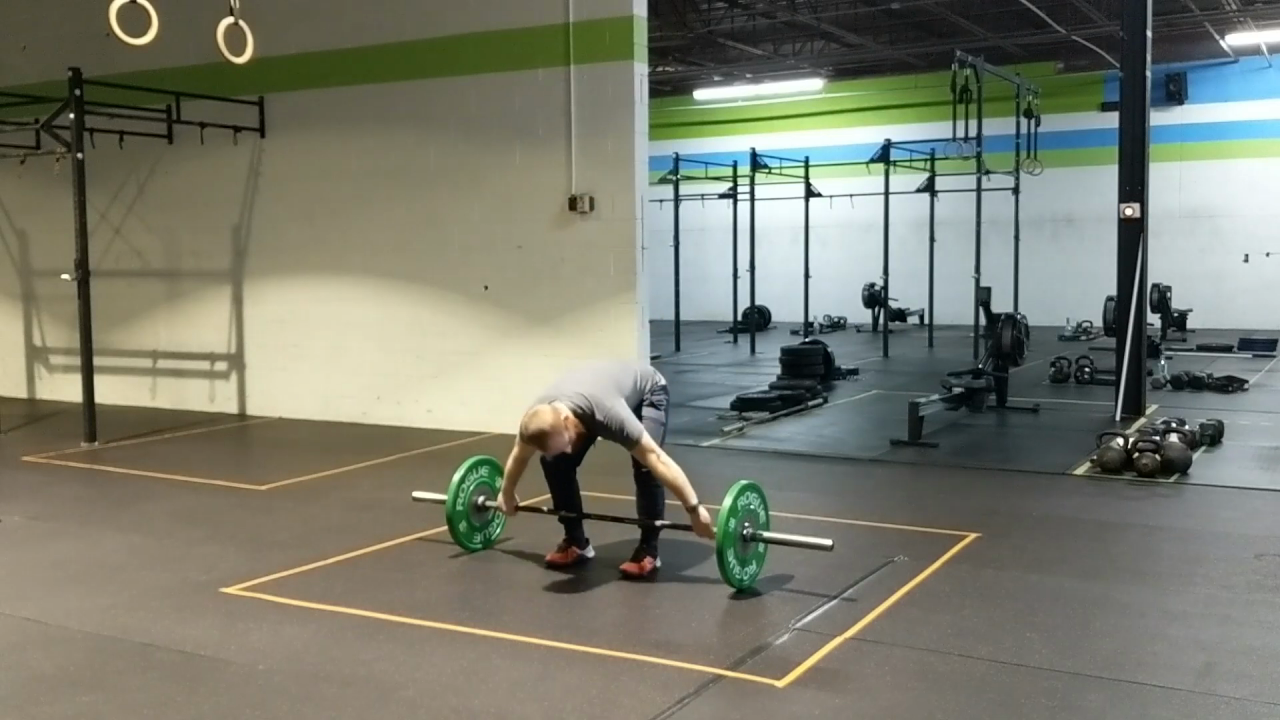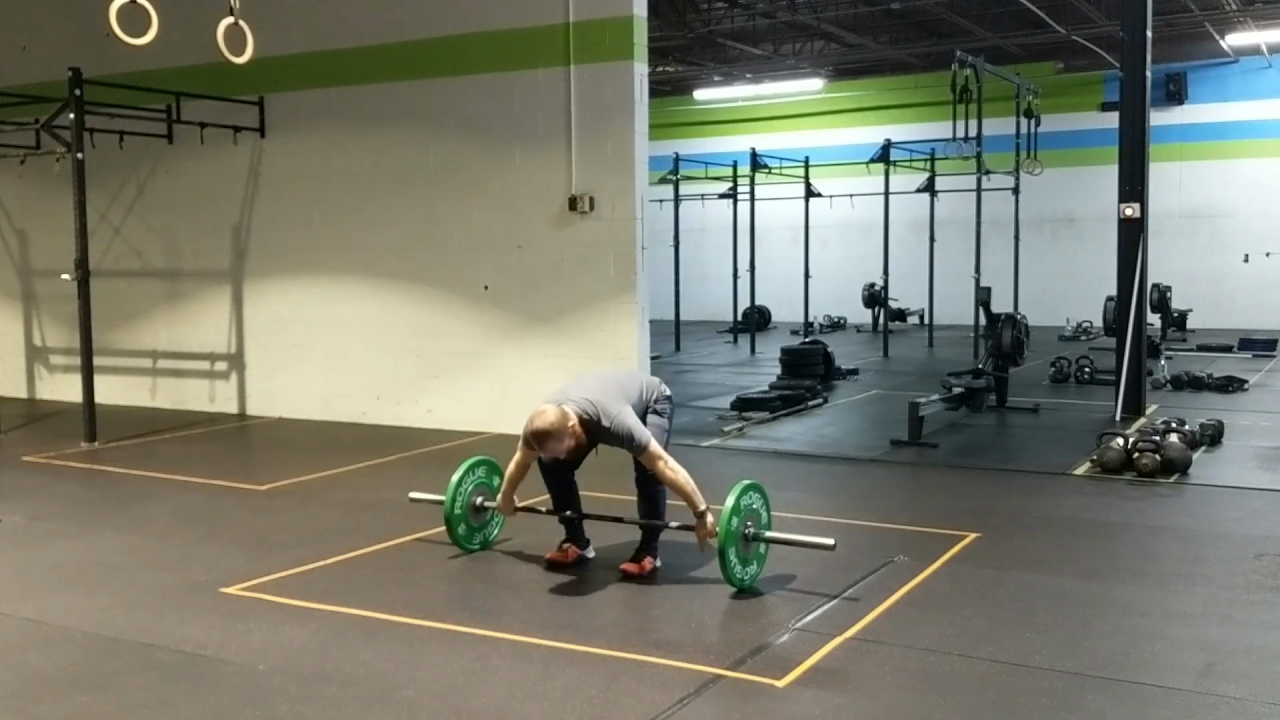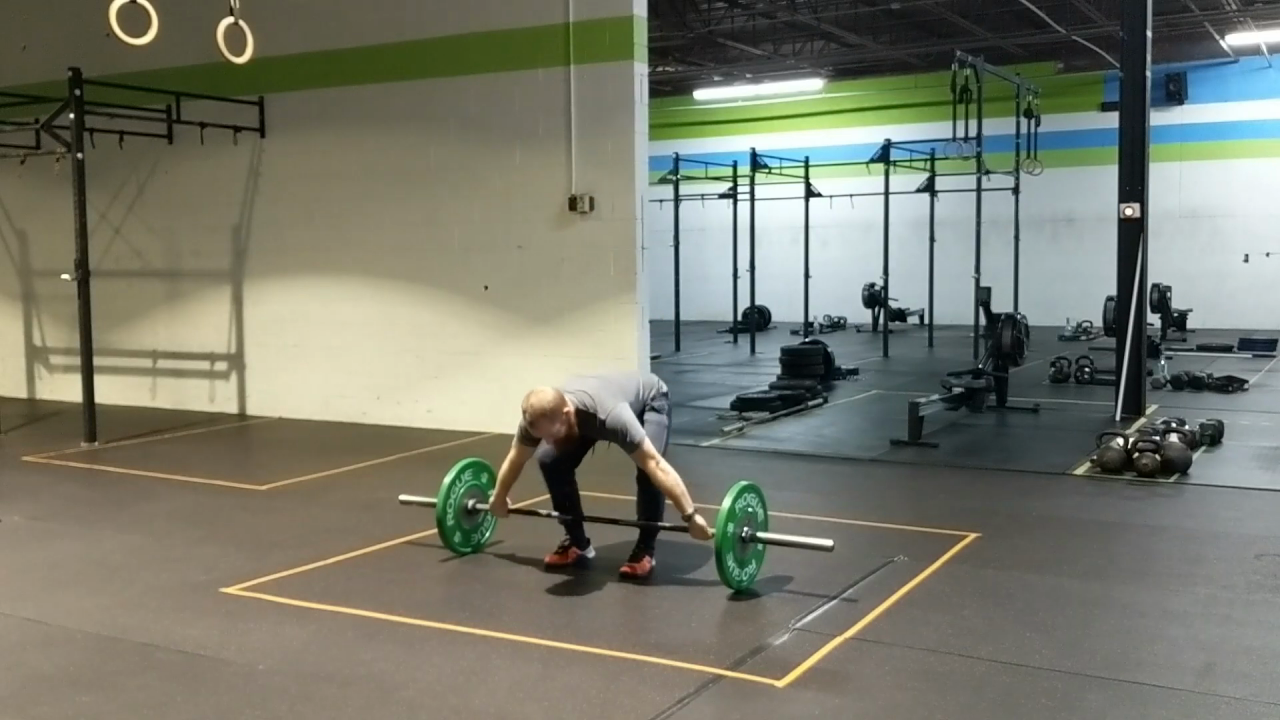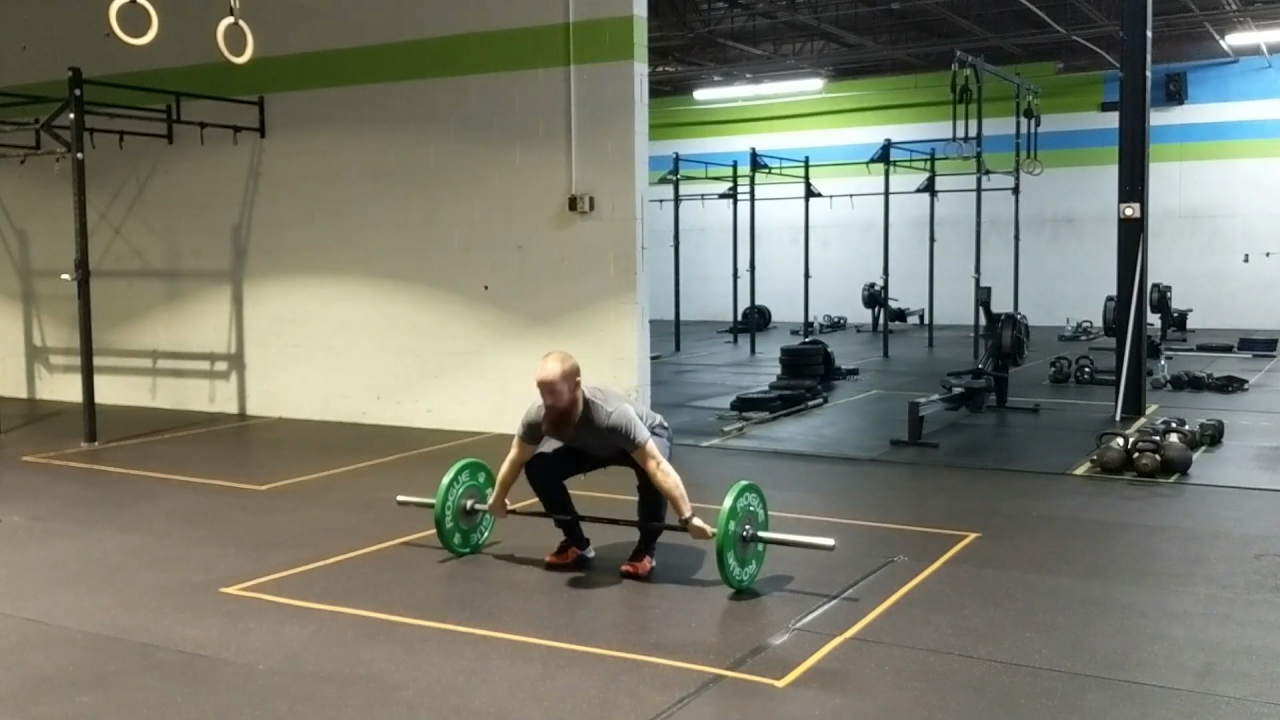
dt=0.5s
person 1, frame 1
left shoulder: (606, 412)
right shoulder: (540, 419)
left elbow: (657, 461)
right elbow: (520, 456)
left wrist: (695, 509)
right wrist: (507, 494)
left hip: (647, 390)
right hip: (598, 389)
left knee: (646, 466)
right knee: (553, 461)
left ankle: (648, 550)
right ankle: (576, 542)
person 1, frame 2
left shoulder: (614, 421)
right shoulder: (543, 425)
left elbow: (666, 466)
right elbow: (522, 460)
left wrist: (702, 514)
right wrist: (506, 496)
left hip: (651, 400)
right hip: (599, 403)
left knee: (648, 469)
right knee: (549, 463)
left ankle: (648, 550)
right ankle: (577, 542)
person 1, frame 3
left shoulder: (610, 415)
right shoulder: (538, 417)
left elbow: (656, 466)
right elbow: (515, 460)
left wrist: (691, 516)
right wrist: (499, 498)
left hip: (649, 399)
left knee: (648, 470)
right knee: (551, 462)
left ankle: (645, 551)
right ankle: (577, 543)
person 1, frame 4
left shoulder: (613, 415)
right shoulder: (537, 415)
left elbow: (658, 467)
right elbow: (515, 459)
left wrist: (689, 518)
right wrist: (498, 498)
left hip: (649, 435)
left knee: (651, 475)
right knee: (538, 468)
left ankle: (646, 551)
right ankle: (577, 544)
